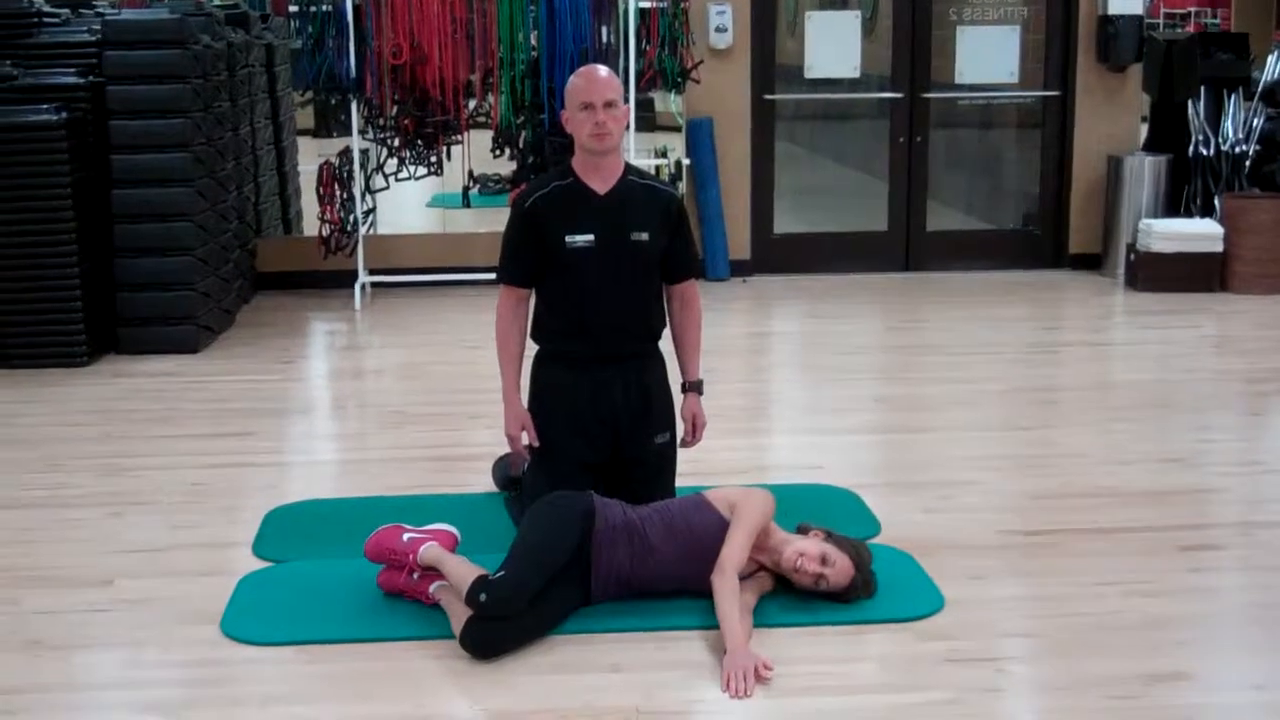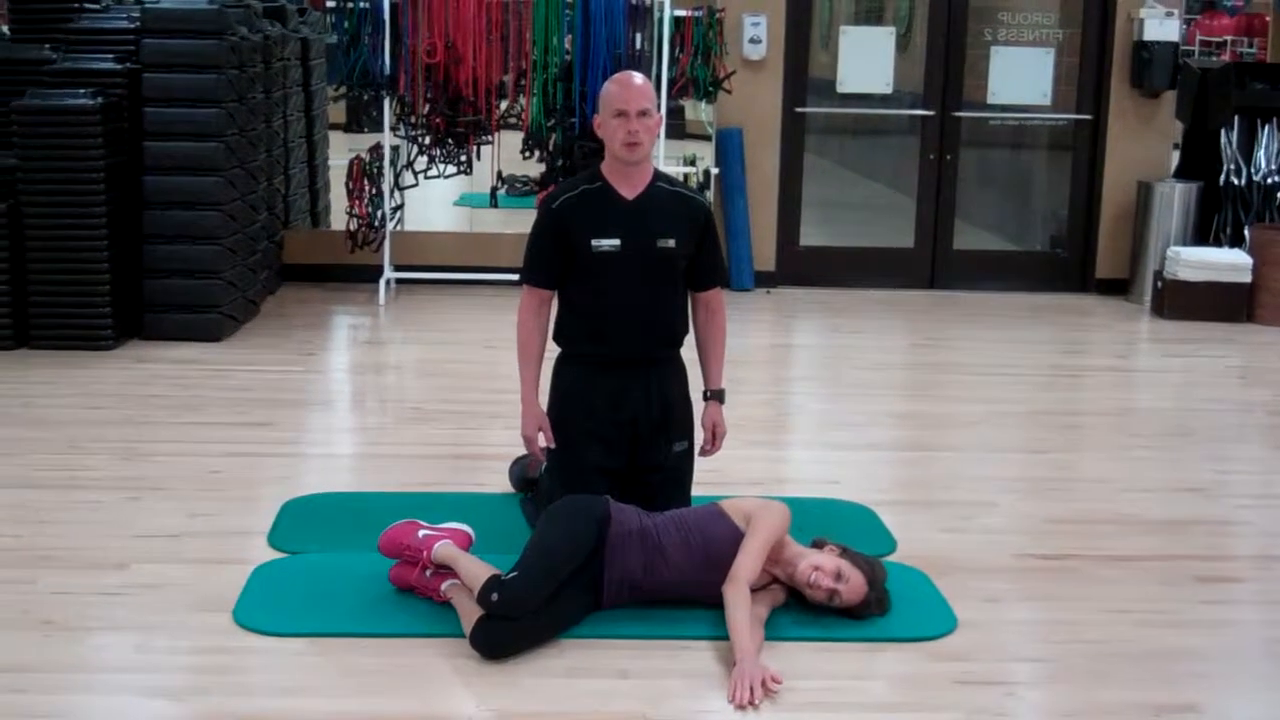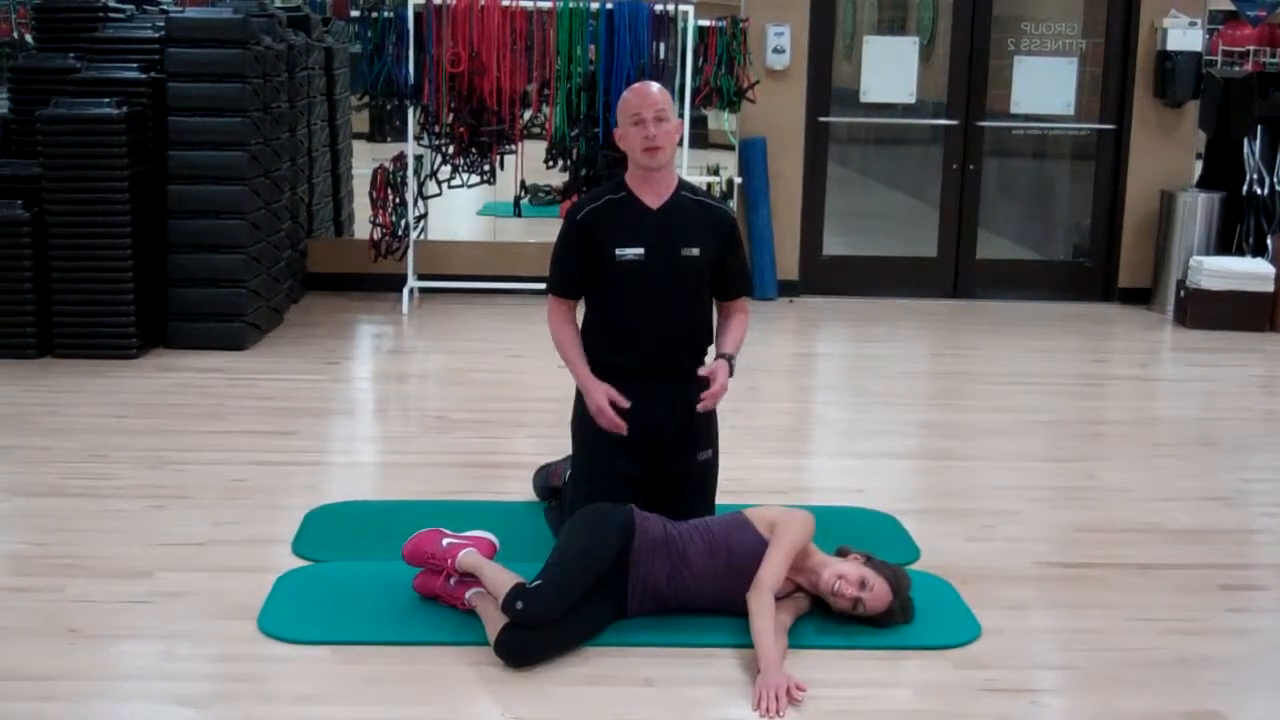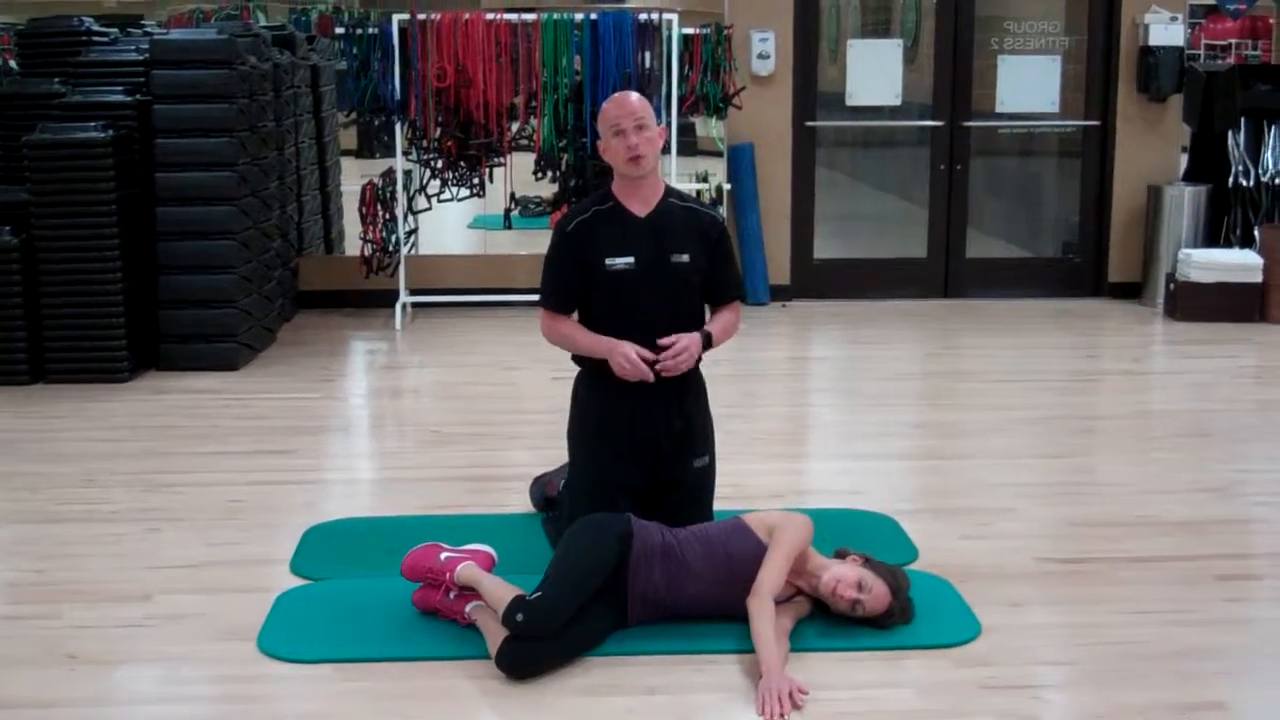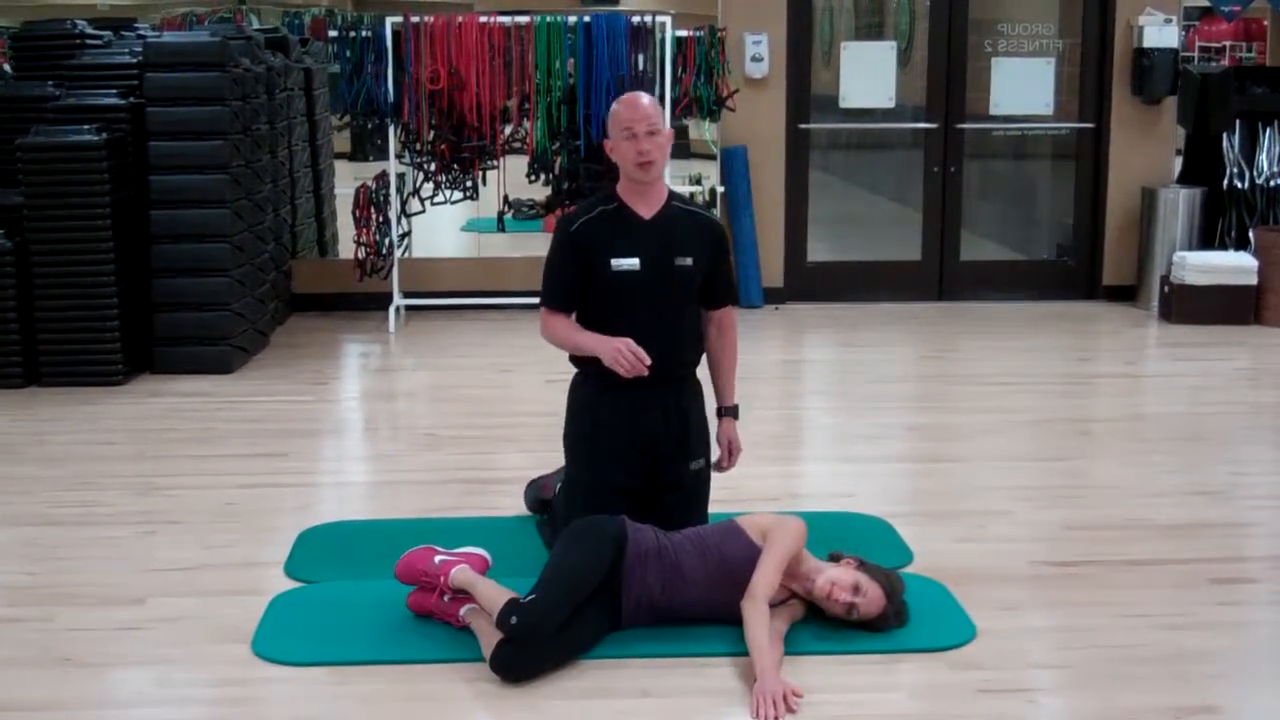
dt=1s
person 1, frame 1
left shoulder: (761, 579)
right shoulder: (759, 502)
left elbow: (736, 600)
right elbow: (724, 572)
left wrist: (739, 648)
right wrist: (736, 648)
left hip: (588, 585)
right hip: (578, 522)
left knee: (484, 640)
right knee: (499, 599)
left ankle: (432, 583)
right ankle: (425, 547)
person 1, frame 2
left shoulder: (773, 593)
right shoulder: (775, 515)
left elbow: (750, 613)
right elbow: (735, 584)
left wrist: (748, 660)
right wrist: (746, 660)
left hip: (601, 591)
right hip: (594, 526)
left knee: (494, 640)
right knee: (512, 599)
left ankle: (444, 581)
right ankle: (437, 545)
person 1, frame 3
left shoulder: (798, 601)
right shoulder: (799, 524)
left elbow: (773, 621)
right elbow: (759, 592)
left wrist: (771, 670)
right wrist: (771, 668)
left hip: (625, 599)
right hip: (618, 534)
left knee: (517, 649)
right knee: (534, 609)
left ankle: (468, 589)
right ankle: (462, 554)
person 1, frame 4
left shoulder: (798, 605)
right shoulder: (797, 527)
left elbow: (774, 626)
right elbow: (759, 597)
left wrist: (772, 674)
right wrist: (773, 672)
left hip: (625, 609)
right hip: (617, 543)
right knee: (536, 620)
left ankle: (468, 604)
right ankle: (462, 566)
person 1, frame 5
left shoulder: (792, 608)
right shoulder: (791, 530)
left elbow: (766, 627)
right elbow: (753, 600)
left wrist: (767, 676)
right wrist: (766, 675)
left hip: (619, 611)
right hip: (611, 546)
right knee: (530, 624)
left ankle: (463, 606)
right ankle: (455, 570)
person 2, frame 1
left shoulder: (661, 200)
right shoulder: (537, 204)
left elbow: (683, 296)
right elbow: (513, 302)
left wrist: (692, 387)
right wrist: (511, 399)
left hip: (643, 380)
right hip: (563, 382)
right ankle: (519, 473)
person 2, frame 2
left shoulder: (689, 209)
right shoulder: (564, 207)
left elbow: (709, 304)
right elbow: (535, 303)
left wrist: (714, 395)
right wrist: (529, 399)
left hip: (663, 387)
right hip: (583, 385)
right ankle: (537, 476)
person 2, frame 3
left shoulder: (714, 218)
right shoulder: (589, 216)
left elbow: (734, 307)
right elbow: (560, 308)
left wrist: (725, 359)
right wrist: (586, 381)
left hip: (686, 395)
right hip: (610, 396)
right ankle: (562, 484)
person 2, frame 4
left shoulder: (703, 223)
right shoulder: (578, 227)
left elbow: (729, 310)
right elbow: (553, 322)
left wrist: (702, 339)
right wrist: (611, 349)
left hip: (683, 401)
right hip: (605, 402)
right ankle: (563, 492)
person 2, frame 5
left shoulder: (704, 228)
right shoulder: (581, 228)
left elbow: (719, 323)
right elbow: (552, 321)
left wrist: (728, 412)
right wrist: (601, 344)
left hip: (680, 404)
right hip: (603, 404)
right ankle: (558, 495)
